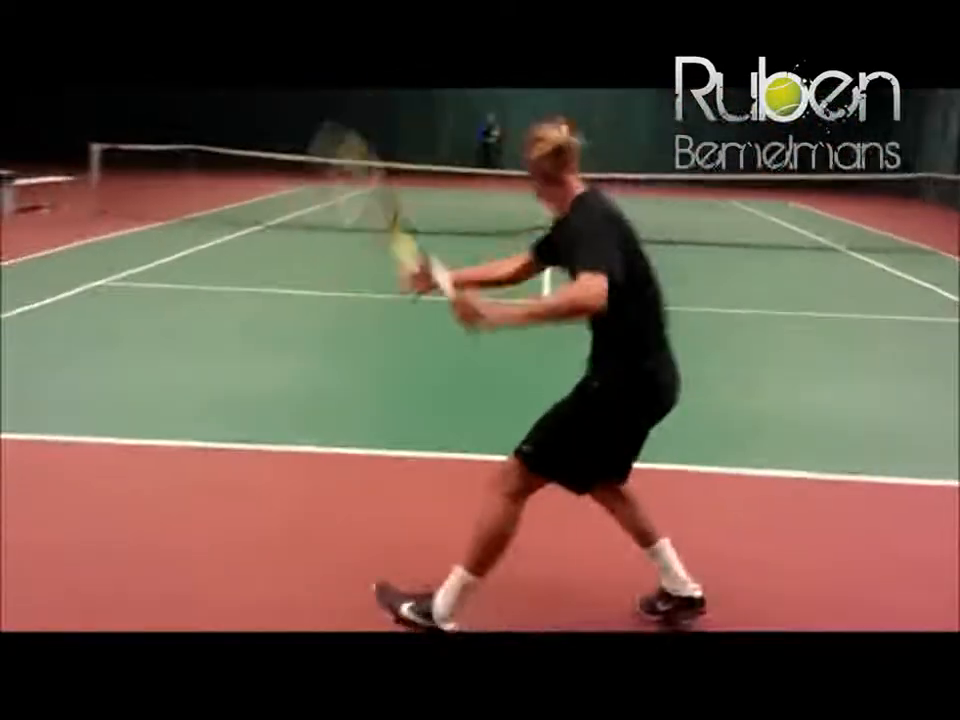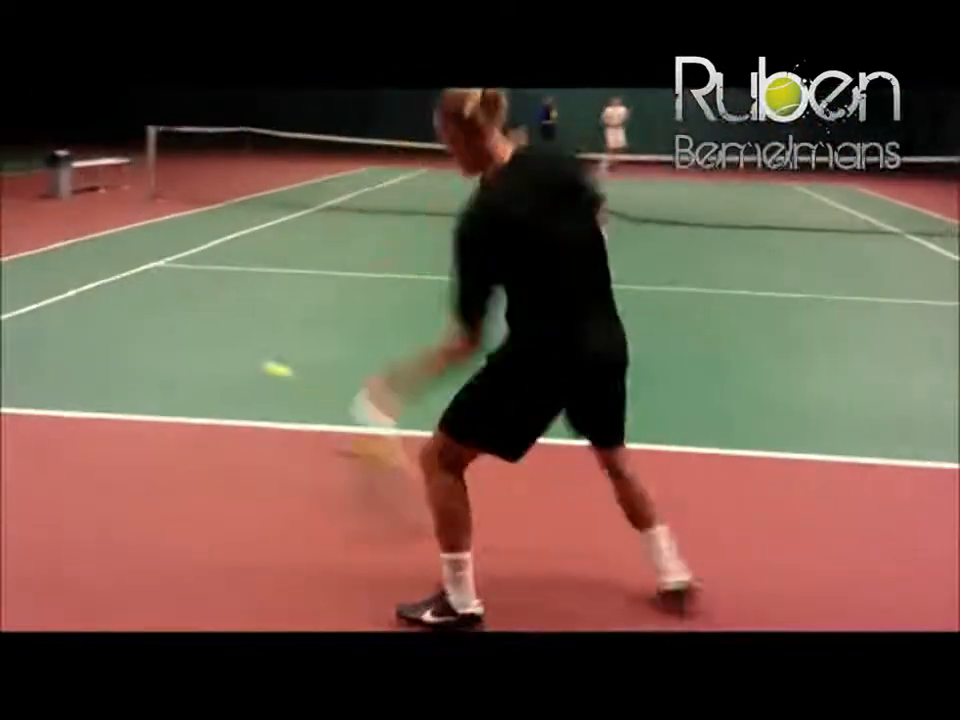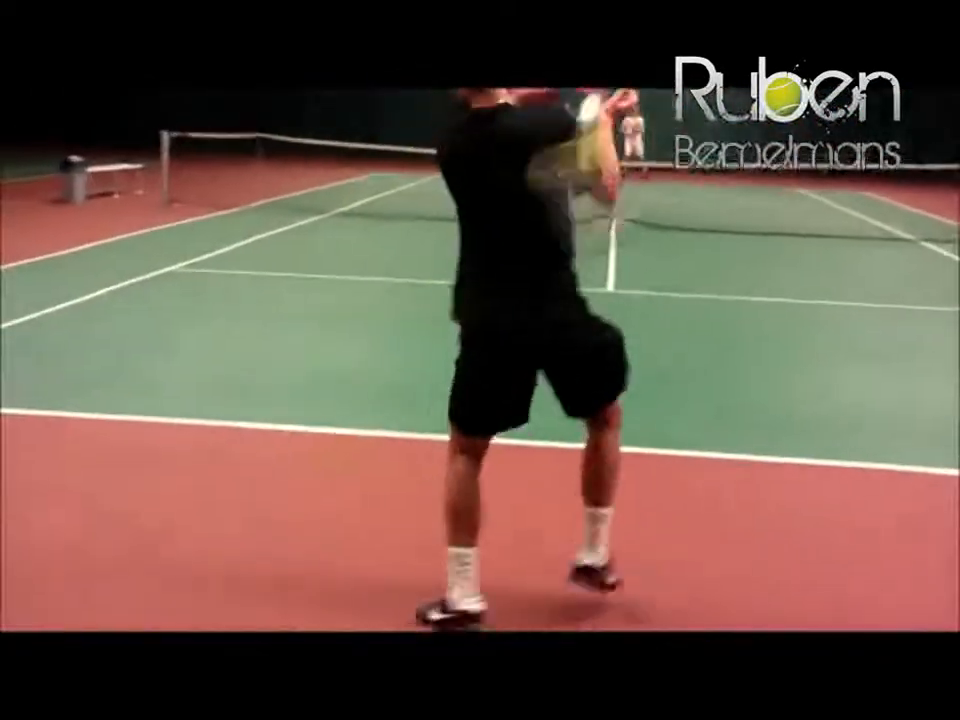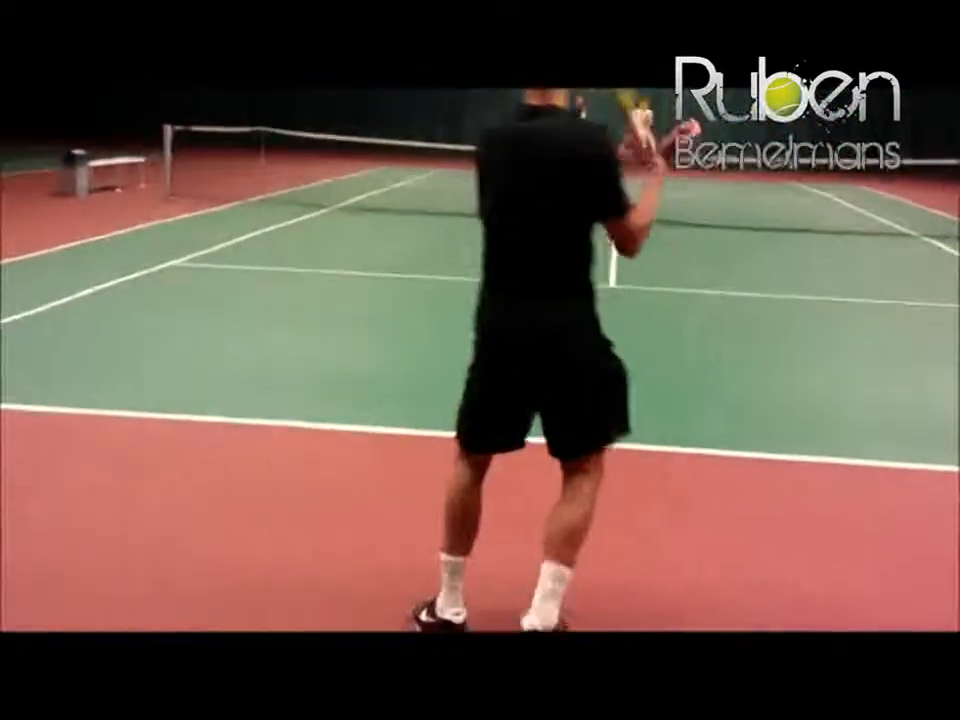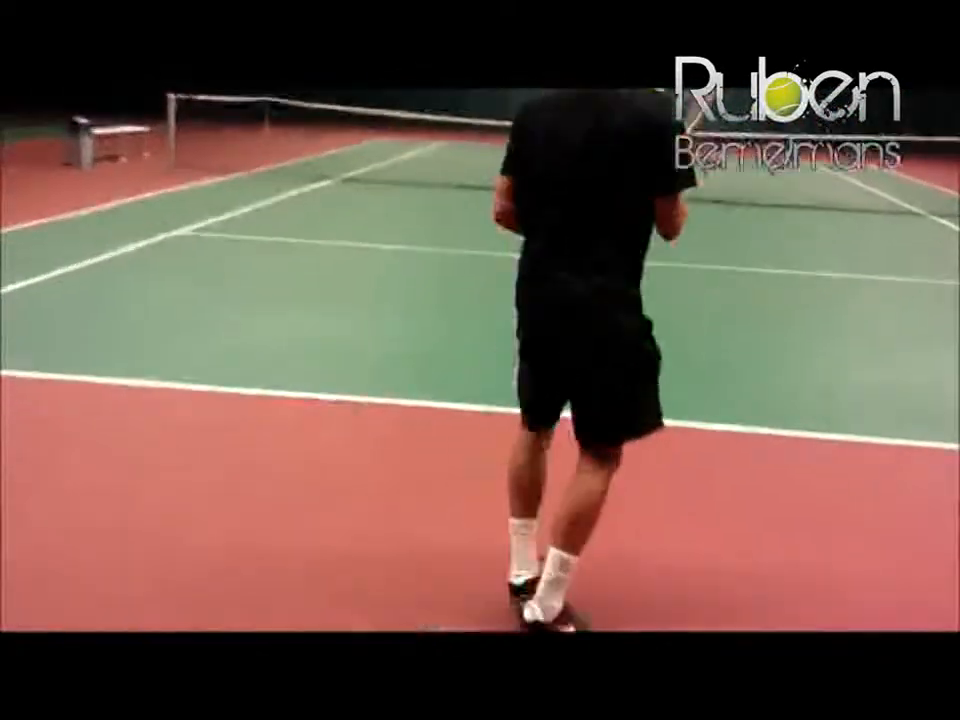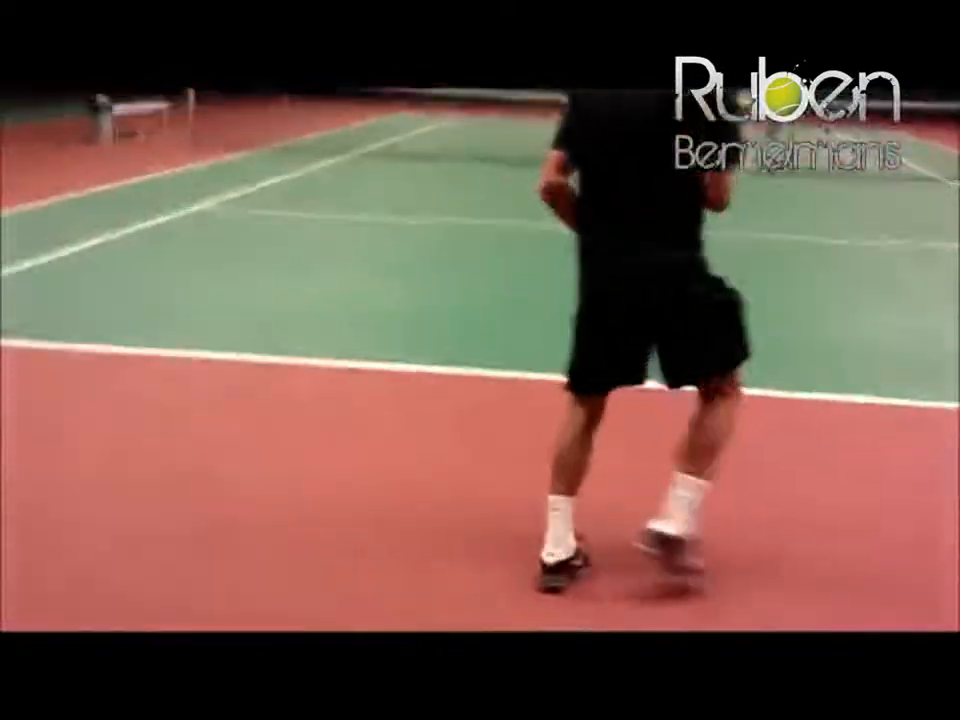
dt=0.3s
person 1, frame 1
left shoulder: (588, 222)
right shoulder: (578, 217)
left elbow: (589, 296)
right elbow: (514, 268)
left wrist: (501, 314)
right wrist: (444, 280)
left hip: (630, 383)
right hip: (645, 378)
left knee: (512, 484)
right knee: (603, 485)
left ankle: (440, 612)
right ankle: (681, 587)
person 1, frame 2
left shoulder: (478, 218)
right shoulder: (557, 166)
left elbow: (466, 339)
left wrist: (406, 380)
left hip: (542, 355)
right hip: (602, 348)
left knee: (441, 456)
right knee: (611, 454)
left ankle: (460, 602)
right ankle: (671, 572)
person 1, frame 3
left shoulder: (454, 142)
right shoulder: (549, 124)
right elbow: (605, 190)
right wrist: (604, 123)
left hip: (487, 320)
right hip: (556, 312)
left knee: (464, 451)
right knee: (605, 418)
left ankle: (461, 600)
right ankle: (594, 556)
person 1, frame 4
left shoulder: (493, 141)
right shoulder: (588, 139)
right elbow: (629, 240)
right wrist: (659, 167)
left hip: (500, 326)
right hip: (567, 330)
left knee: (471, 460)
right knee: (583, 467)
left ankle: (448, 606)
right ankle: (542, 619)
person 1, frame 5
left shoulder: (533, 114)
right shoulder: (653, 115)
left elbow: (505, 209)
right elbow: (670, 224)
left hip: (538, 295)
right hip: (606, 302)
left knee: (535, 429)
right knee: (600, 454)
left ankle: (523, 572)
right ankle: (544, 606)
person 1, frame 6
left shoulder: (586, 96)
left elbow: (551, 183)
right elbow: (718, 197)
left hip: (603, 271)
right hip: (673, 268)
left knee: (585, 404)
right knee: (721, 389)
left ankle: (558, 550)
right ankle: (675, 524)
